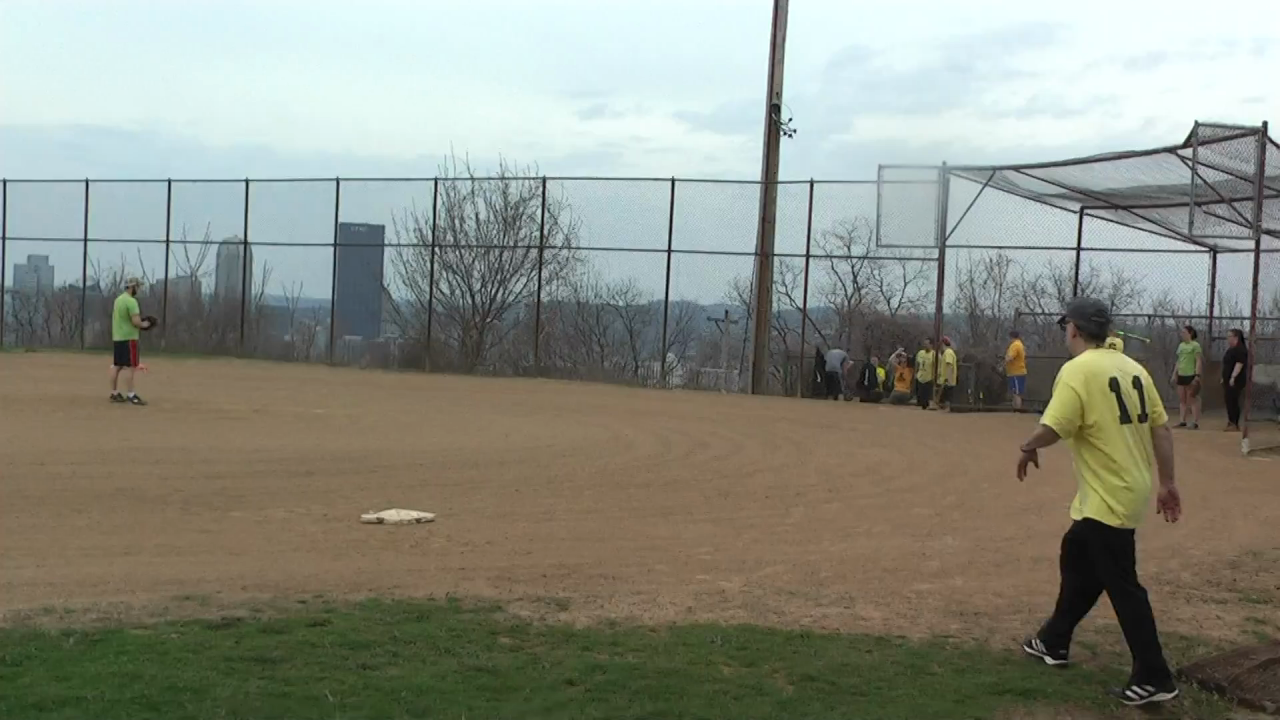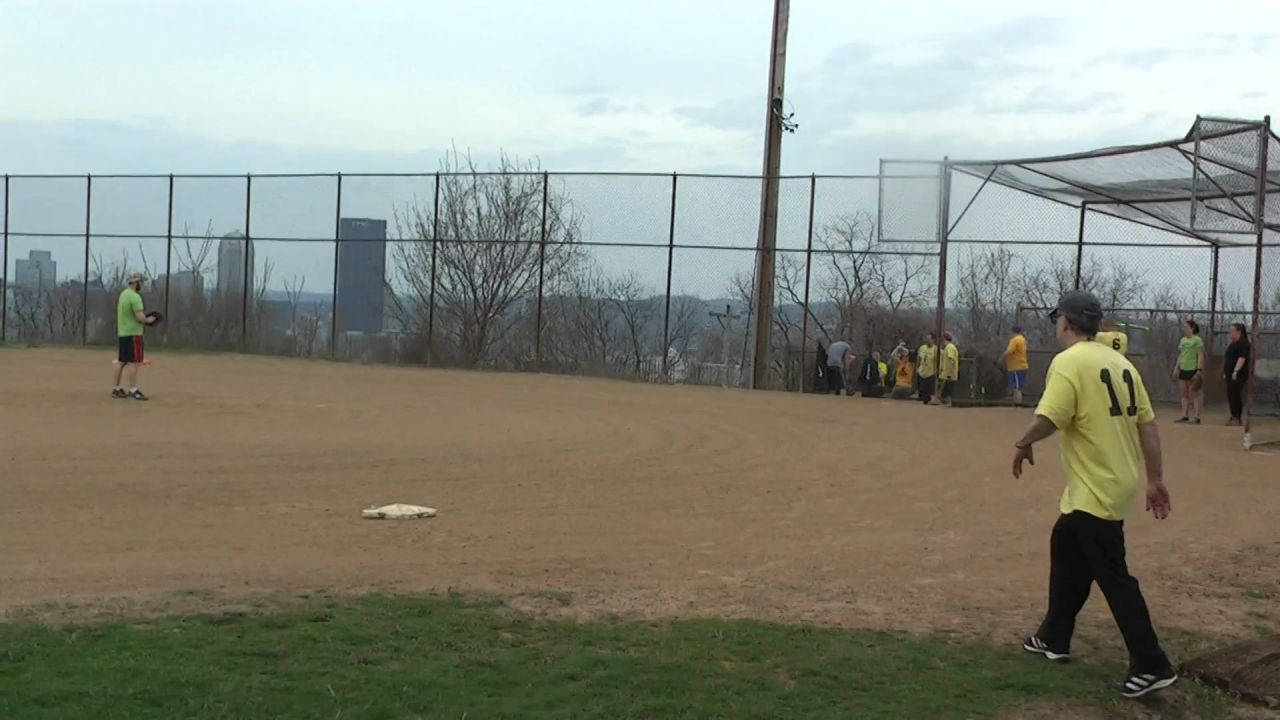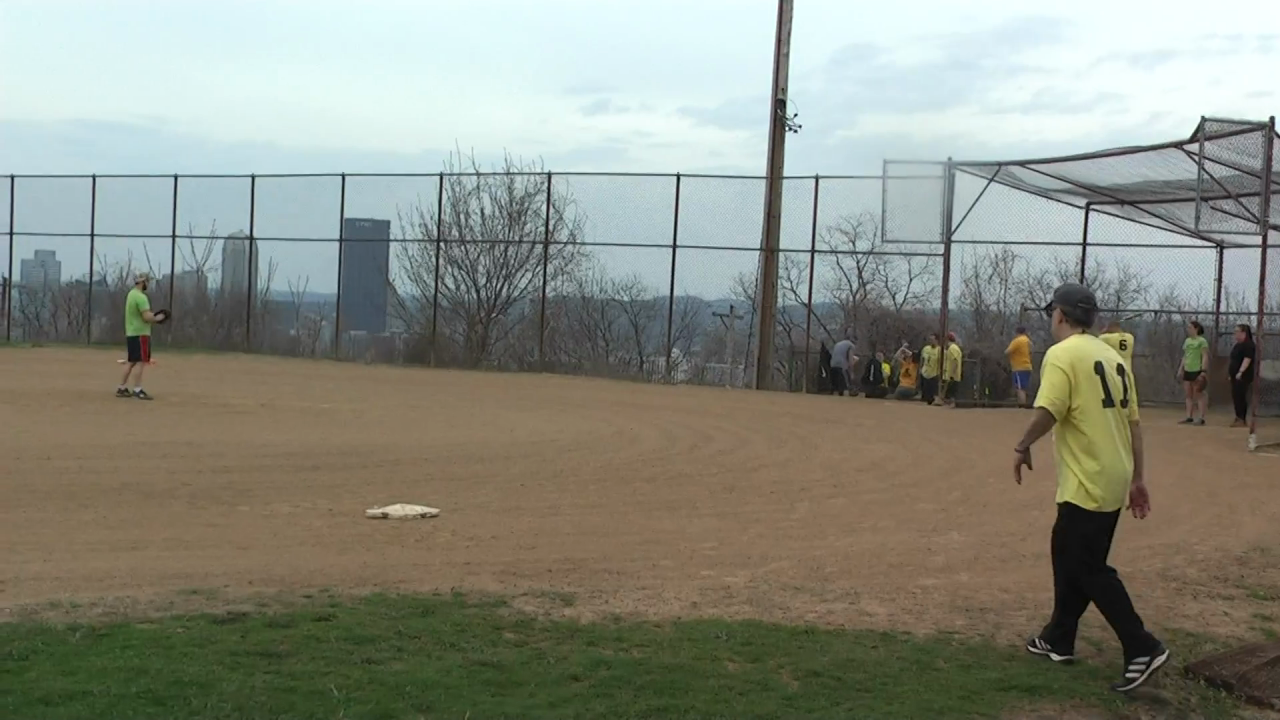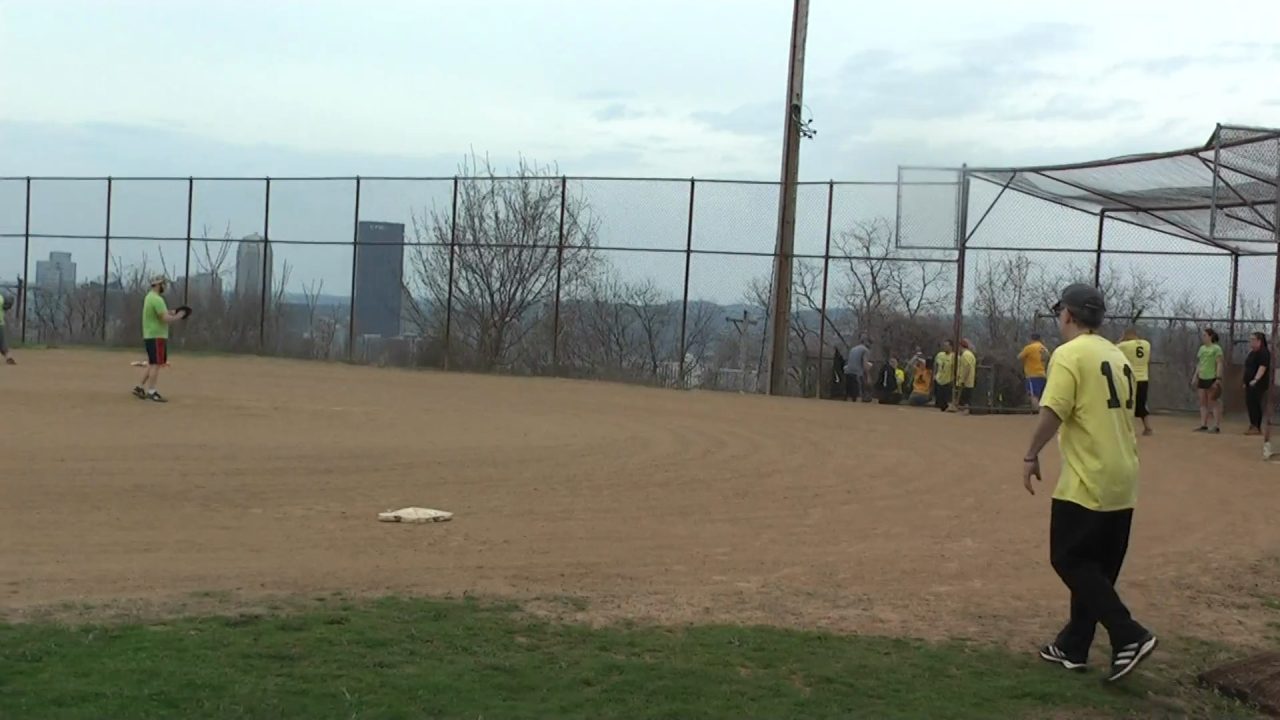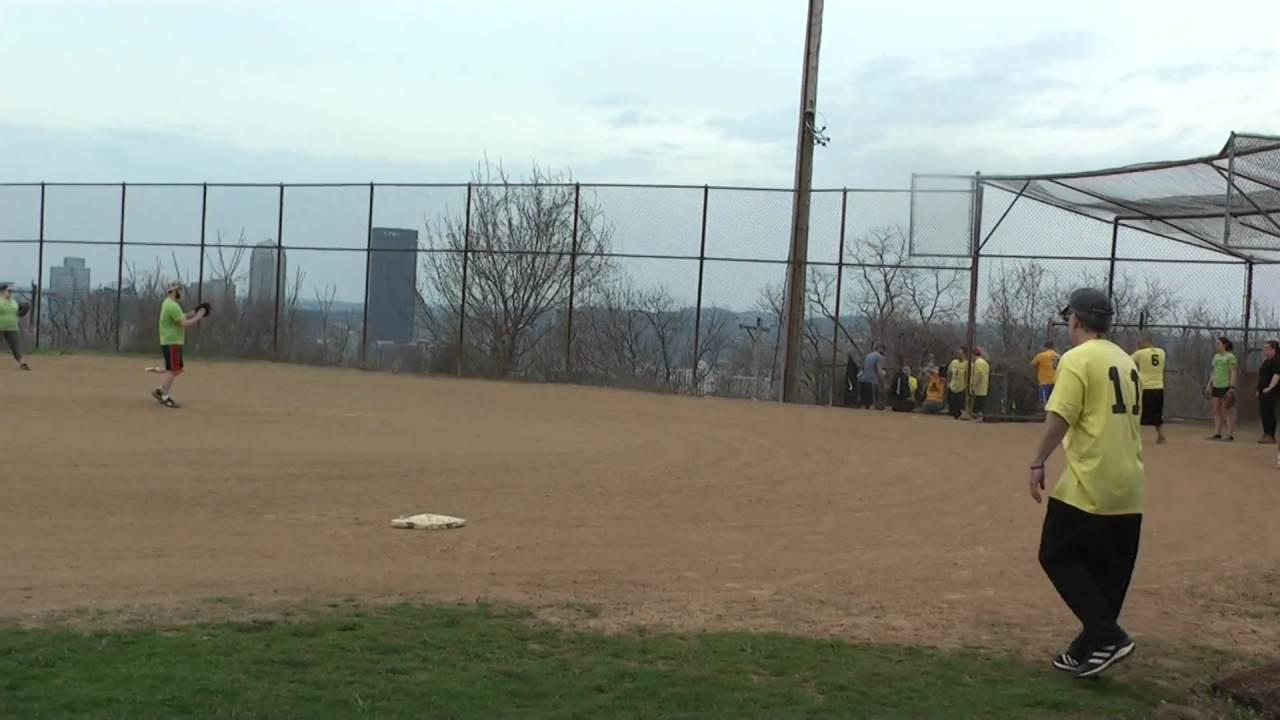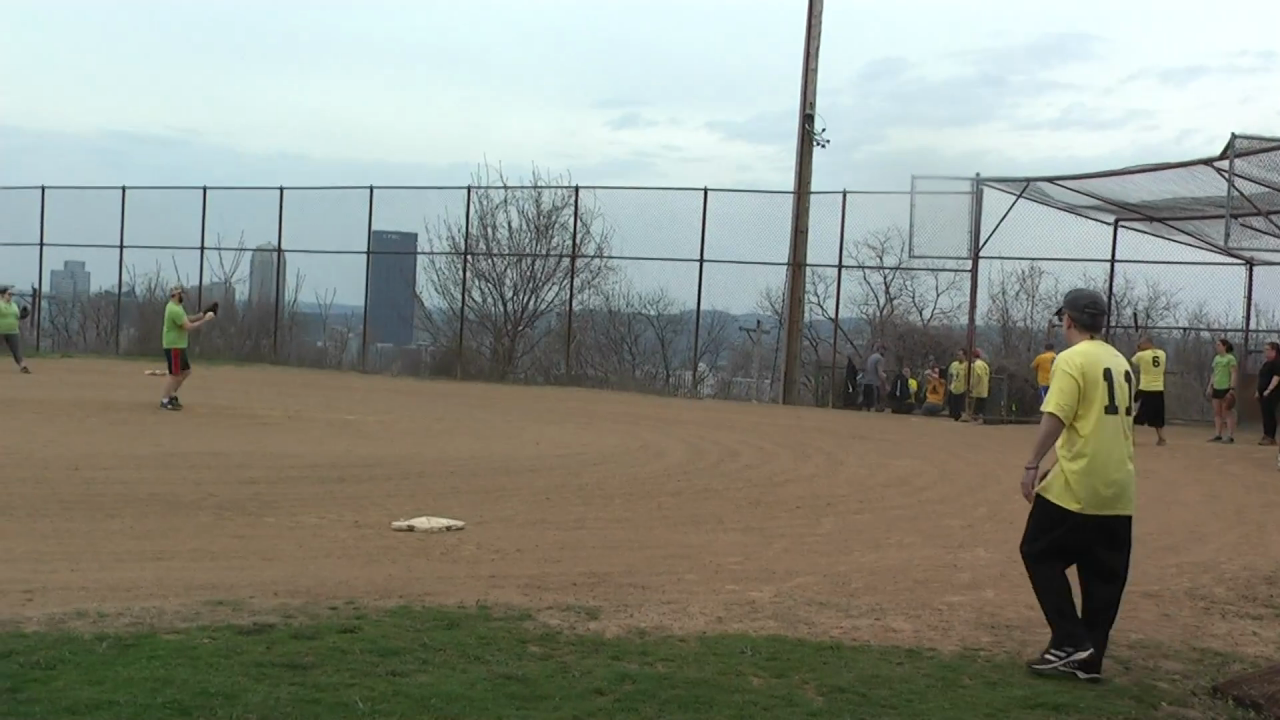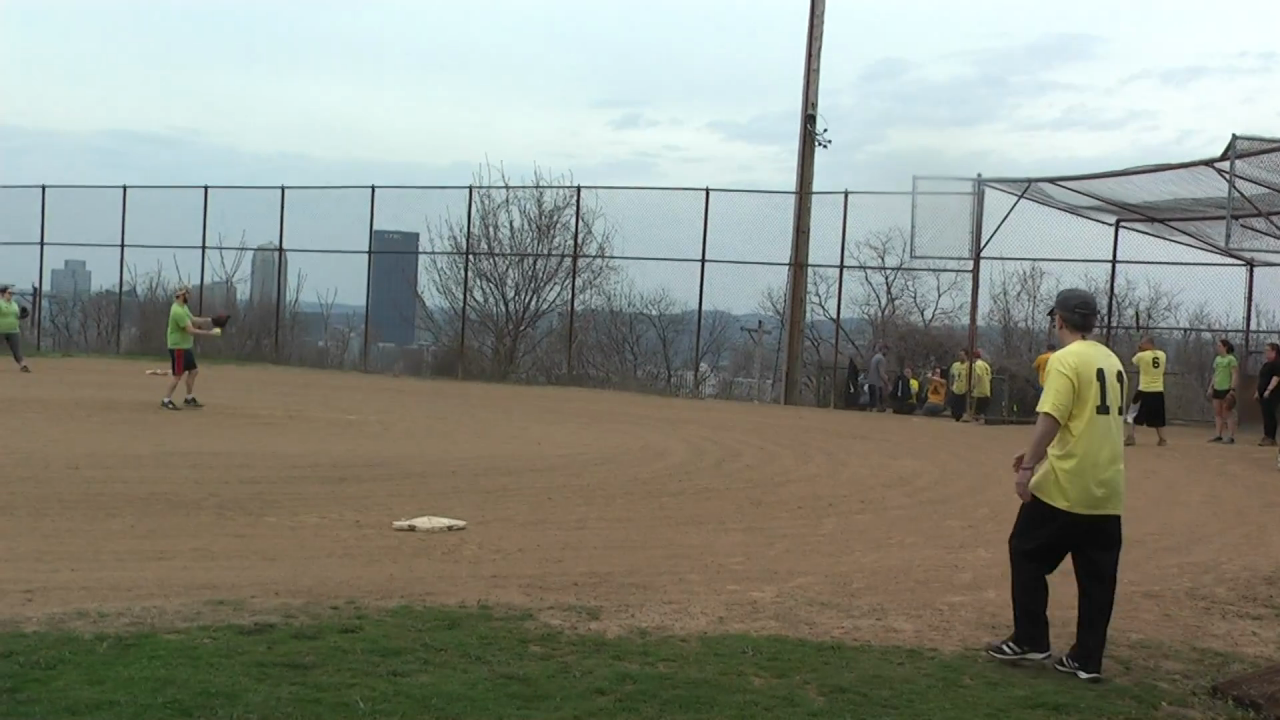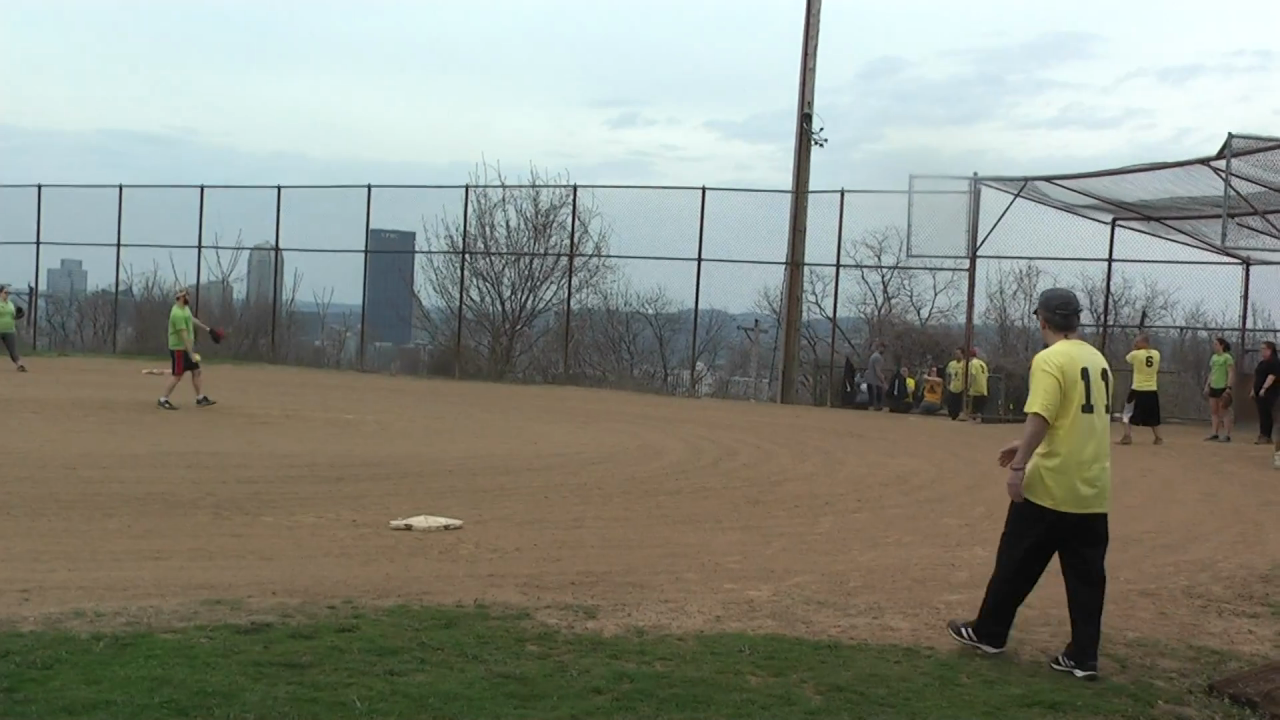
dt=0.1s
person 1, frame 1
left shoulder: (1076, 370)
right shoulder: (1132, 367)
left elbow: (1054, 428)
right elbow: (1160, 428)
left wrist: (1027, 447)
right wrist: (1166, 482)
left hip: (1106, 496)
right hip: (1133, 487)
left knee: (1122, 585)
right knee: (1077, 560)
left ankle: (1154, 676)
right ankle: (1054, 641)
person 1, frame 2
left shoulder: (1068, 361)
right shoulder: (1121, 362)
left elbow: (1050, 418)
right elbow: (1146, 424)
left wrist: (1023, 444)
right wrist: (1155, 479)
left hip: (1094, 488)
right hip: (1119, 481)
left knee: (1112, 576)
right knee: (1067, 551)
left ankle: (1151, 664)
right ankle: (1053, 637)
person 1, frame 3
left shoulder: (1062, 353)
right shoulder: (1112, 354)
left elbow: (1048, 412)
right elbow: (1131, 420)
left wrist: (1022, 447)
right wrist: (1137, 478)
left hip: (1086, 481)
right hip: (1116, 479)
left knee: (1087, 568)
right knee: (1070, 555)
left ankle: (1141, 647)
right ankle: (1058, 639)
person 1, frame 4
left shoulder: (1069, 354)
right shoulder: (1118, 356)
left elbow: (1053, 411)
right elbow: (1127, 419)
left wrist: (1031, 455)
left hip: (1088, 479)
right hip: (1121, 481)
left knee: (1070, 559)
right knee: (1093, 560)
left ankle: (1129, 636)
right ankle: (1073, 646)
person 1, frame 5
left shoulder: (1077, 358)
right shoulder: (1125, 360)
left elbow: (1060, 417)
left wrist: (1037, 465)
left hip: (1089, 485)
right hip: (1128, 487)
left knee: (1057, 558)
right knee: (1108, 573)
left ankle: (1107, 638)
right ankle: (1090, 652)
person 1, frame 6
left shoulder: (1072, 358)
right shoulder: (1119, 360)
left elbow: (1055, 418)
left wrist: (1032, 466)
left hip: (1077, 485)
right hip: (1118, 488)
left knee: (1038, 552)
right knee: (1104, 575)
left ankle: (1071, 639)
right ankle: (1088, 657)
person 1, frame 7
left shoulder: (1064, 359)
right shoulder: (1111, 360)
left elbow: (1053, 418)
left wrist: (1032, 466)
right wrist: (1038, 453)
left hip: (1066, 483)
right hip: (1108, 487)
left knee: (1027, 555)
right knee: (1099, 574)
left ankle: (1031, 640)
right ankle: (1087, 658)
person 1, frame 8
left shoulder: (1050, 359)
right shoulder: (1097, 358)
left elbow: (1040, 418)
left wrist: (1021, 466)
right wrist: (1024, 447)
left hip: (1052, 482)
right hip: (1093, 486)
left knee: (1017, 559)
right knee: (1087, 572)
left ankle: (987, 632)
right ankle: (1083, 656)
